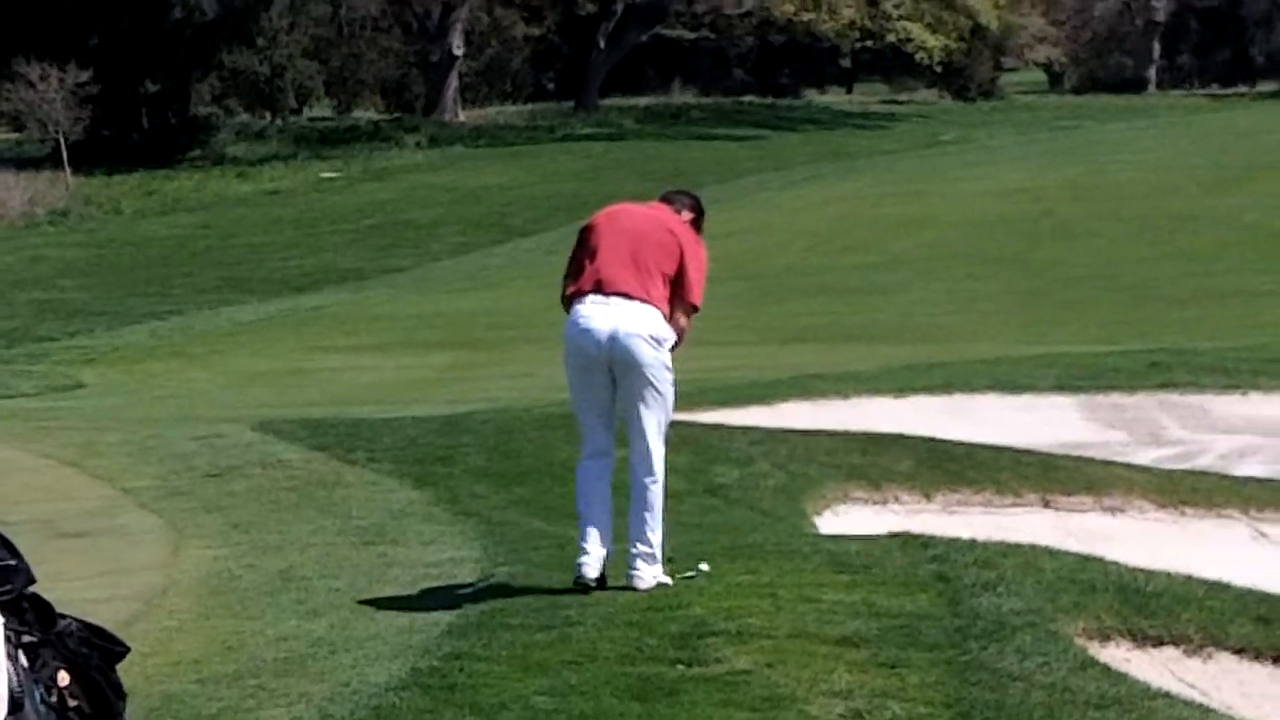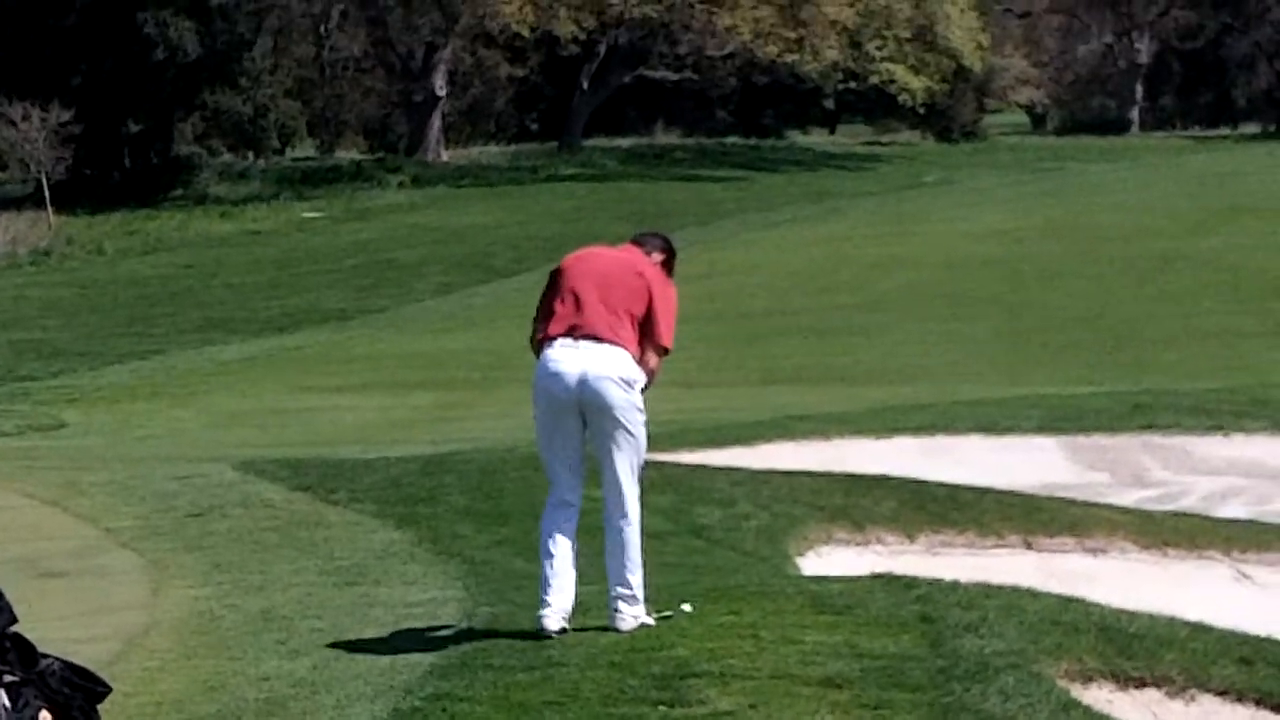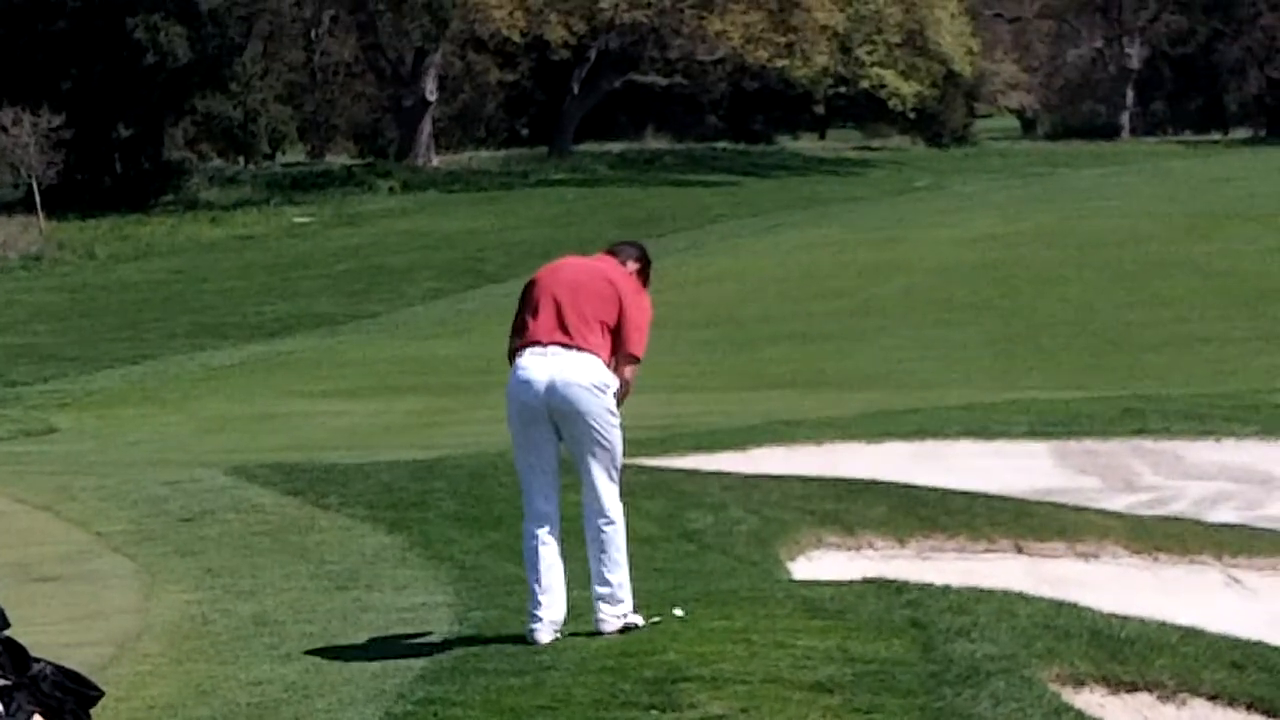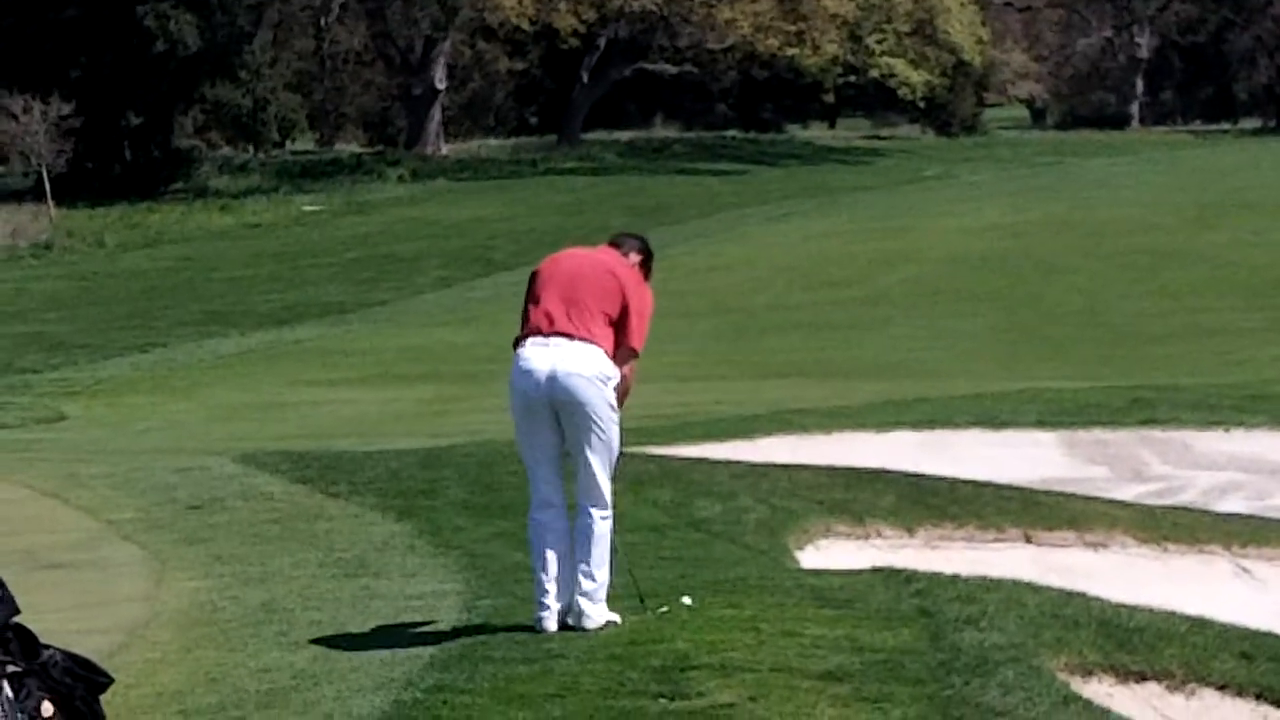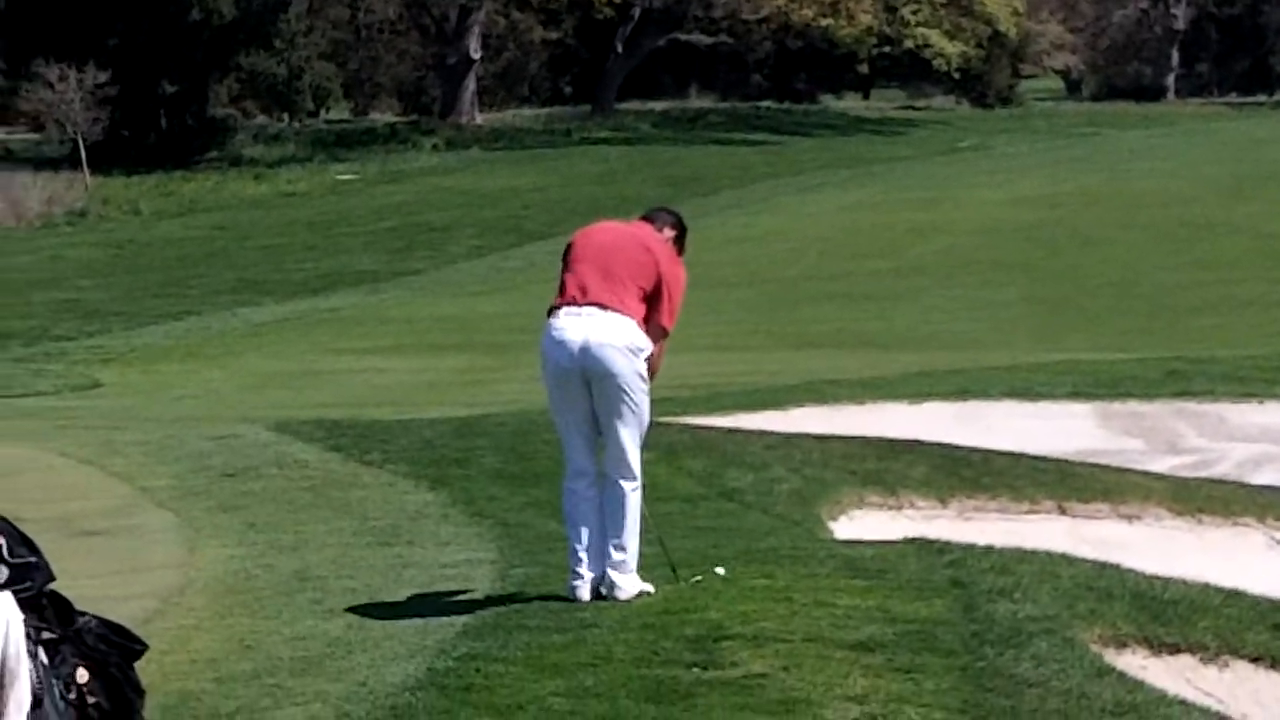
dt=0.2s
person 1, frame 1
left shoulder: (603, 217)
right shoulder: (689, 239)
left elbow: (568, 292)
right elbow: (681, 320)
right wrist: (660, 349)
left hip: (585, 321)
right hip: (641, 326)
left knee: (595, 450)
right knee: (647, 459)
left ankle: (590, 558)
right ankle: (645, 568)
person 1, frame 2
left shoulder: (573, 260)
right shoulder: (659, 280)
left elbow: (537, 337)
right elbow: (651, 361)
right wrist: (630, 390)
left hip: (555, 366)
right hip: (611, 367)
left knee: (562, 498)
right knee: (621, 500)
left ankle: (554, 609)
right ankle: (627, 608)
person 1, frame 3
left shoulder: (548, 271)
right shoulder: (631, 289)
left elbow: (514, 347)
right elbow: (625, 372)
right wrist: (607, 405)
left hip: (527, 374)
right hip: (583, 374)
left knee: (539, 510)
right knee: (603, 504)
left ankle: (544, 620)
right ankle: (613, 610)
person 1, frame 4
left shoulder: (552, 262)
right shoulder: (633, 282)
right elbow: (625, 367)
right wrist: (610, 411)
left hip: (528, 363)
right hip: (584, 366)
left knee: (545, 499)
right knee: (595, 500)
left ankle: (550, 608)
right ankle: (589, 608)
person 1, frame 5
left shoulder: (587, 234)
right shoulder: (668, 260)
right elbow: (655, 344)
right wrist: (640, 390)
left hip: (560, 333)
right hip: (616, 337)
left knee: (579, 469)
right knee: (622, 471)
left ankle: (584, 577)
right ankle: (620, 578)
